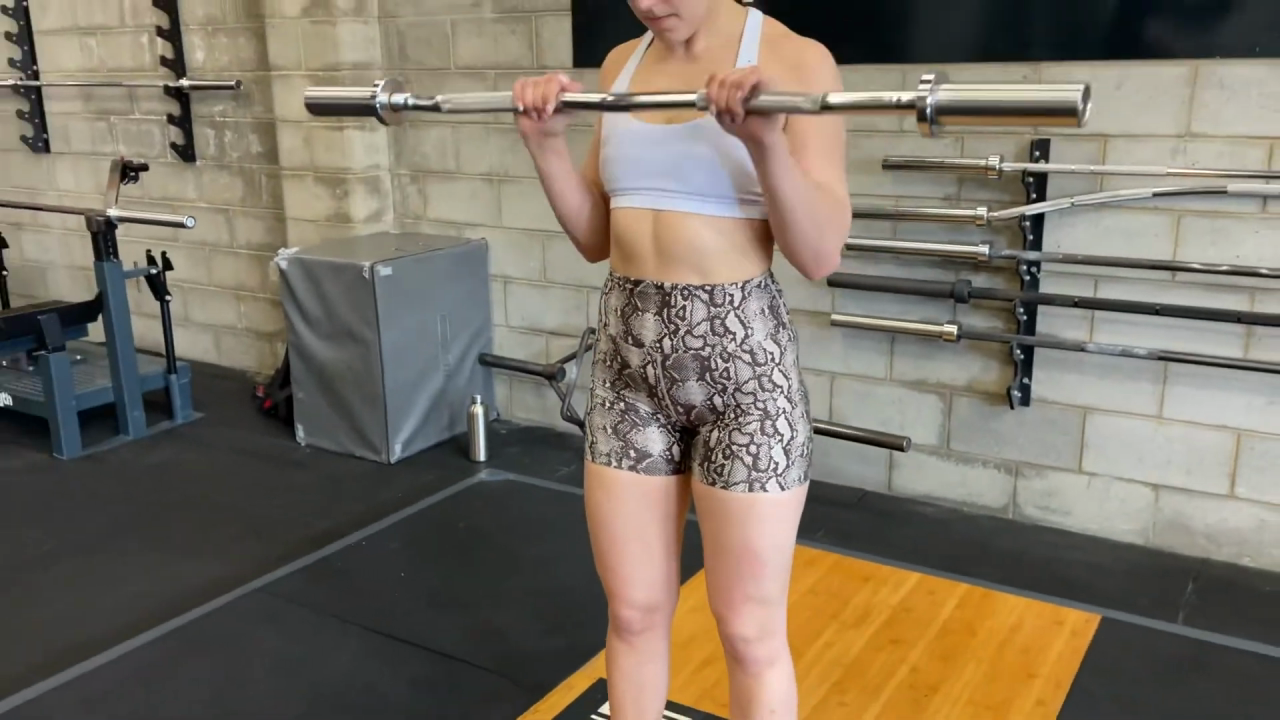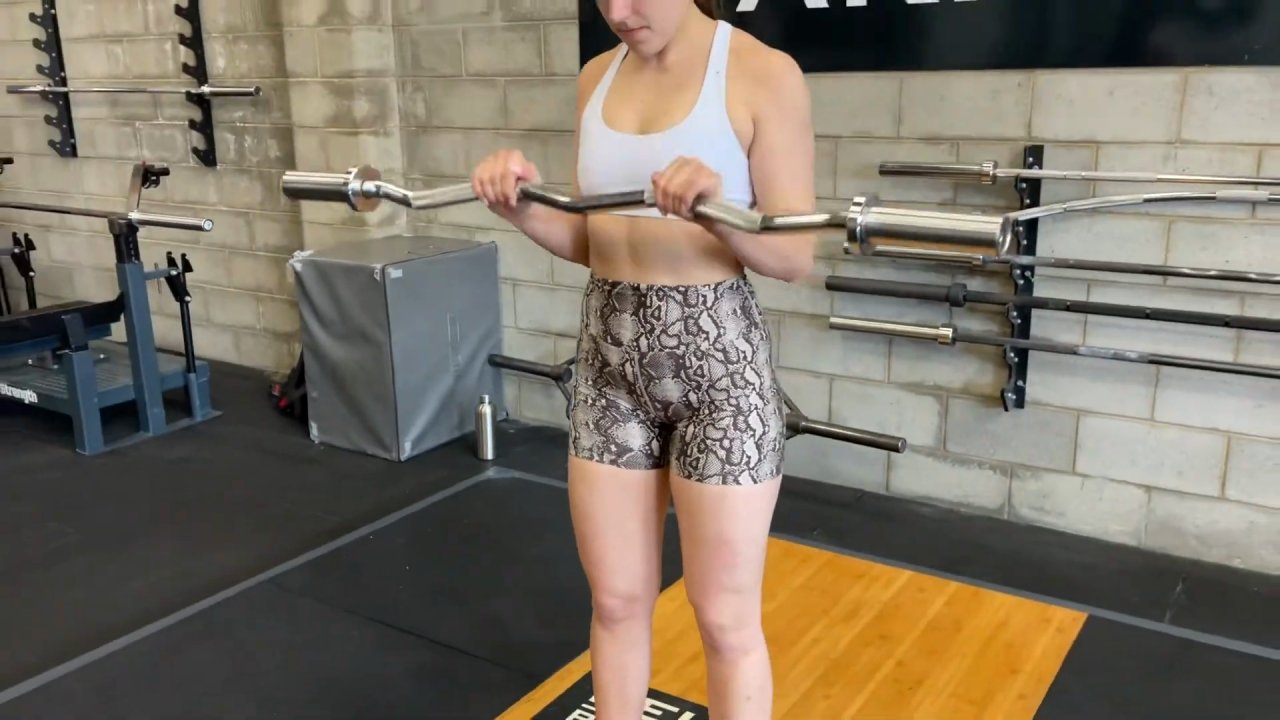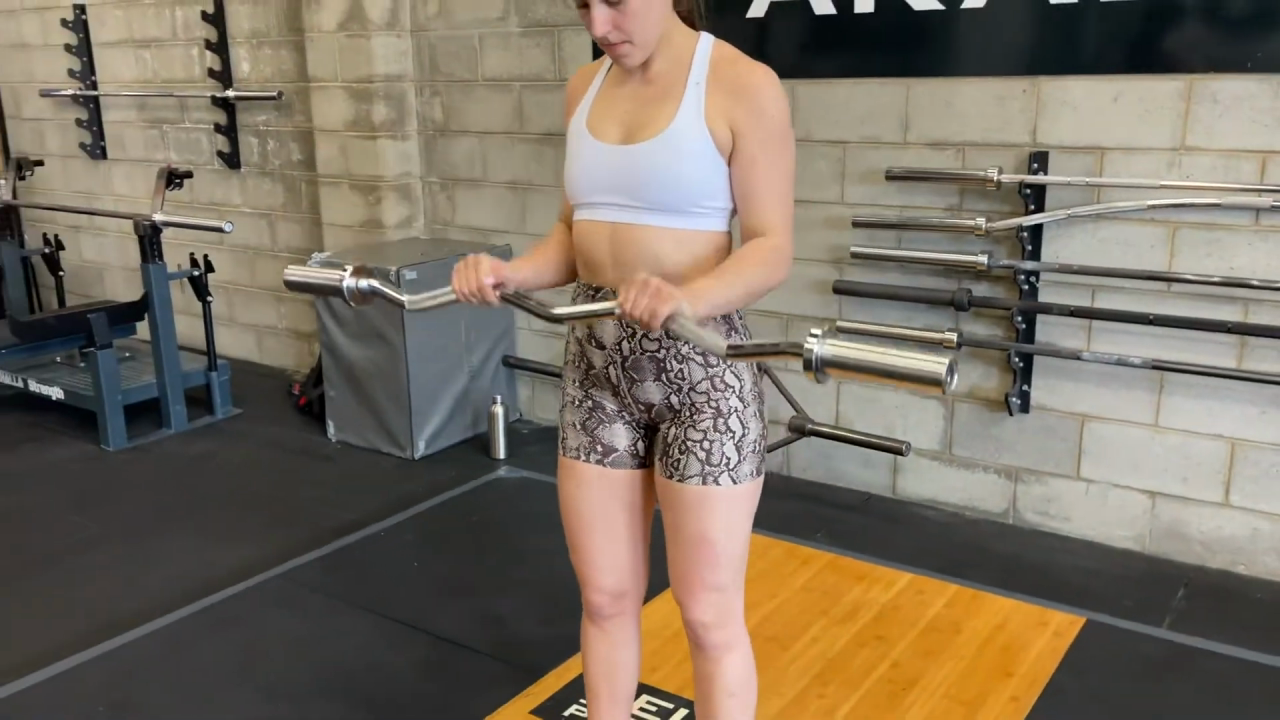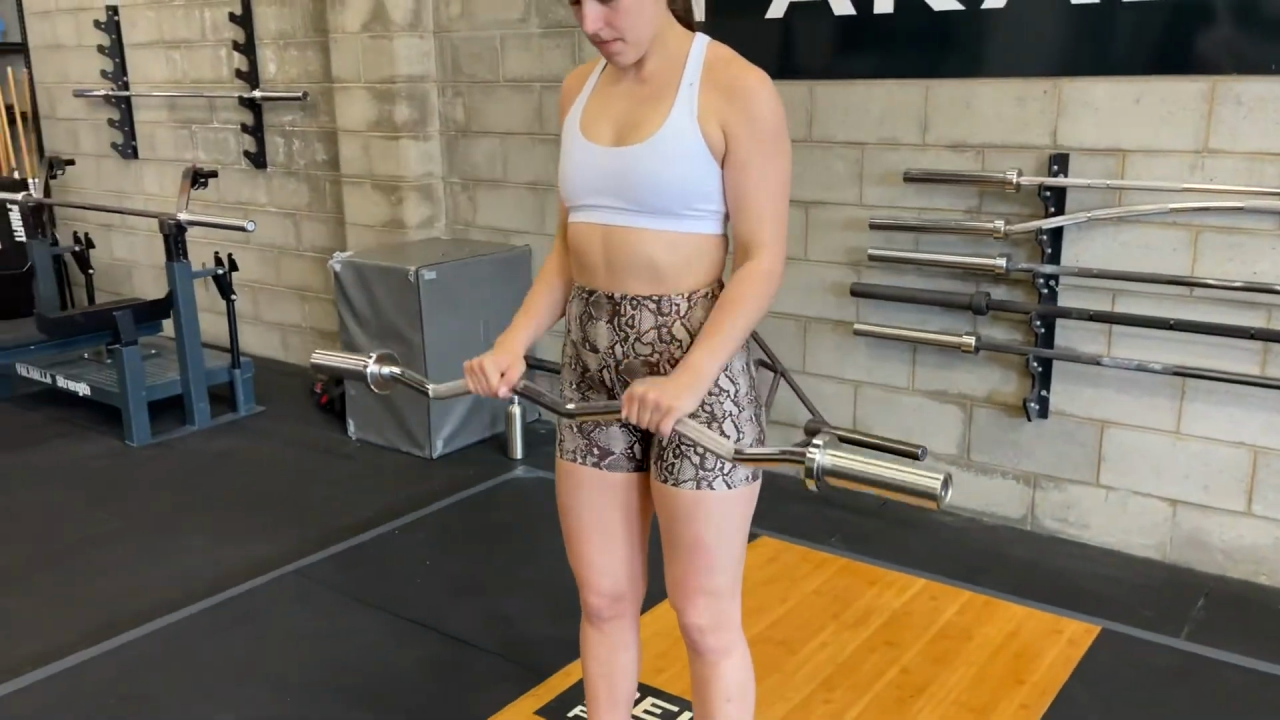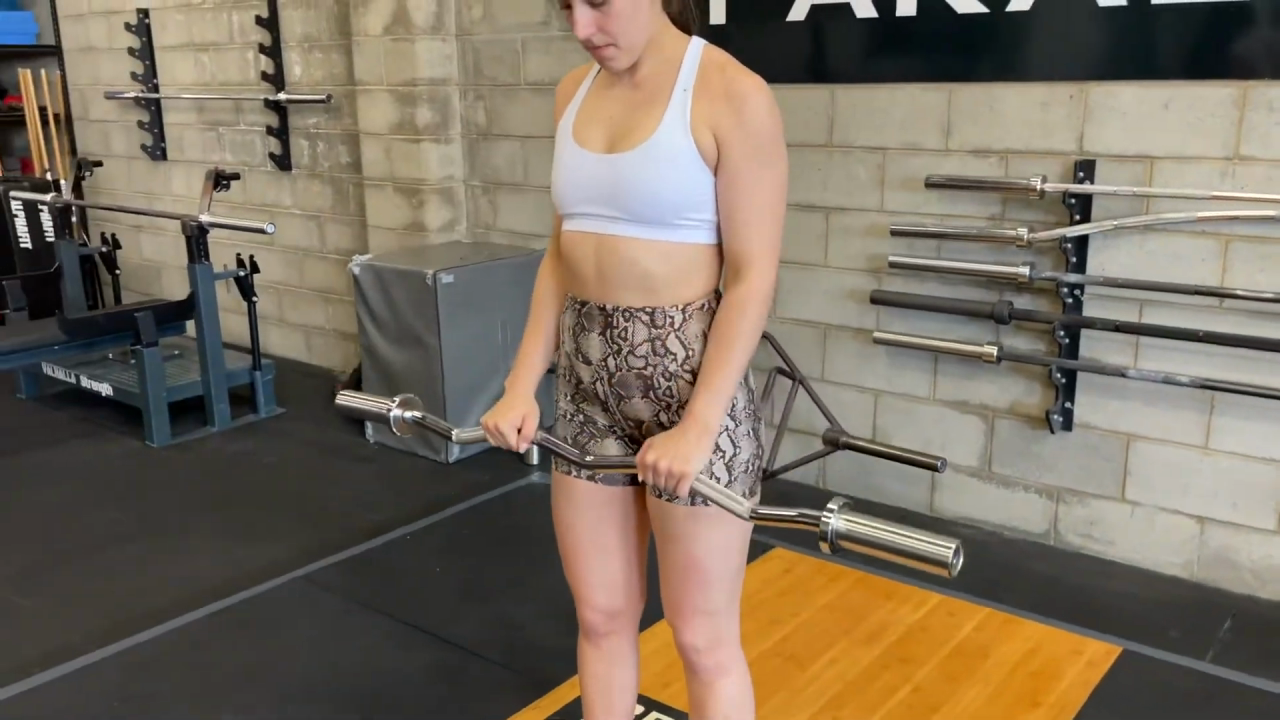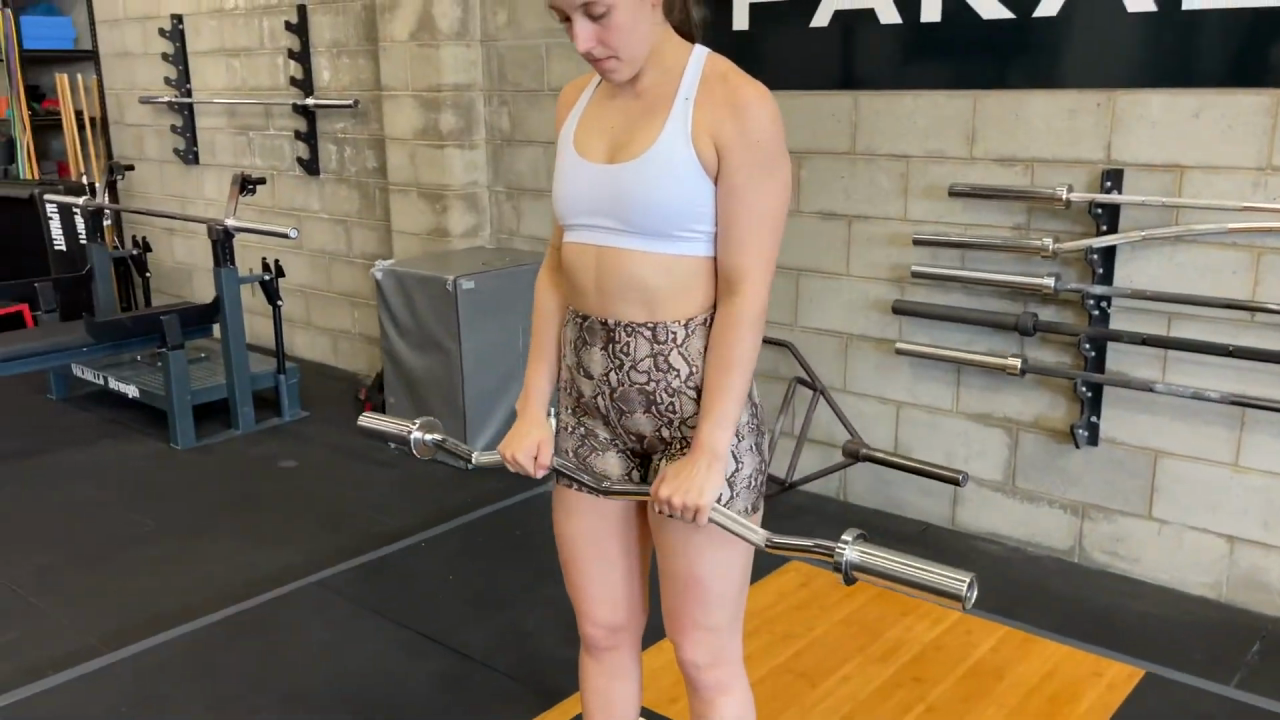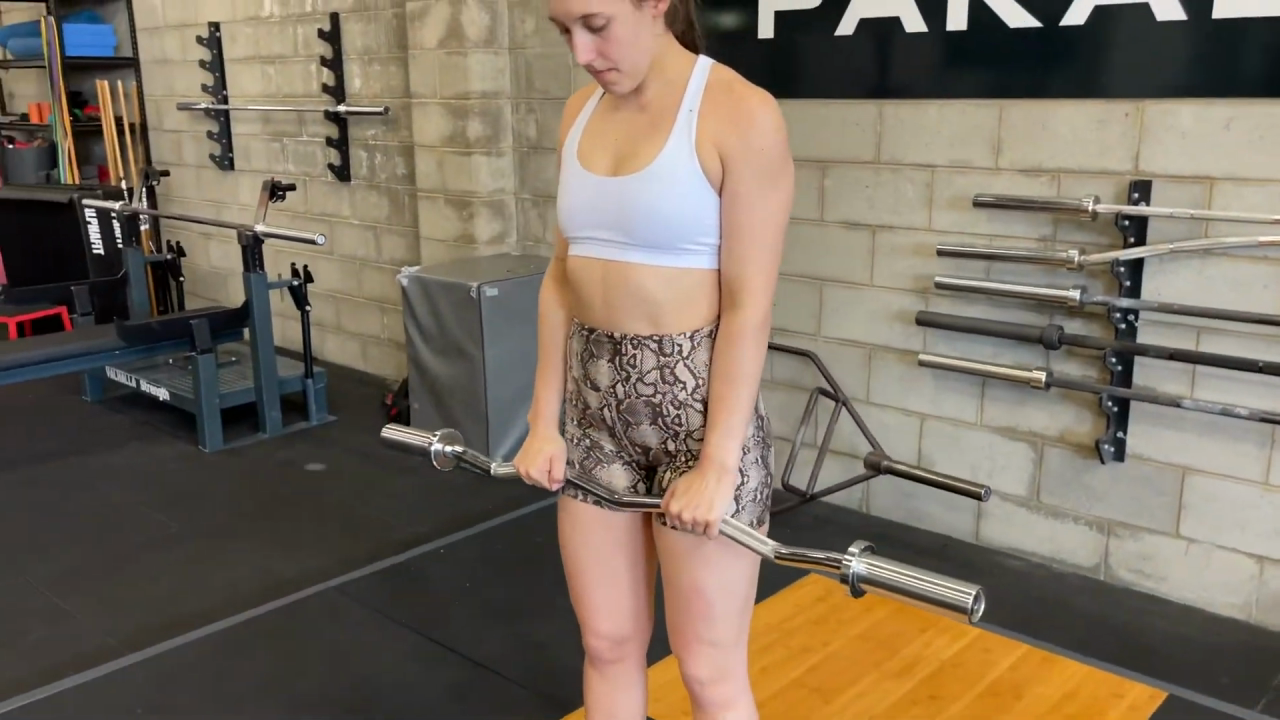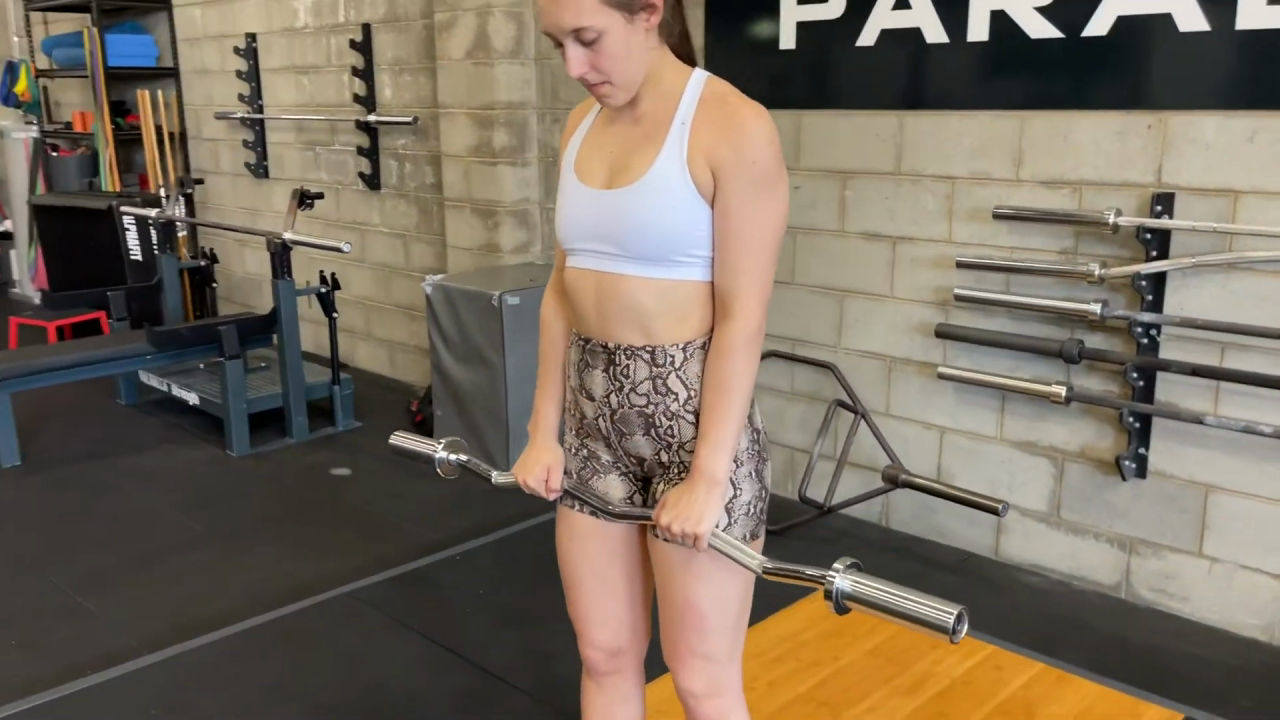
dt=0.3s
person 1, frame 1
left shoulder: (793, 58)
right shoulder: (620, 65)
left elbow: (821, 253)
right elbow: (598, 239)
left wrist: (764, 137)
right wrist: (546, 144)
left hip: (740, 350)
right hip: (628, 348)
left knee: (749, 628)
right knee: (632, 611)
person 1, frame 2
left shoulder: (762, 72)
right shoulder: (596, 76)
left elbow: (796, 255)
right elbow: (590, 242)
left wrist: (716, 213)
right wrist: (521, 206)
left hip: (715, 349)
right hip: (608, 349)
left knee: (725, 616)
right knee: (615, 600)
person 1, frame 3
left shoulder: (743, 85)
right shoulder: (585, 86)
left elbow: (772, 247)
left wrist: (687, 295)
right wrist: (508, 273)
left hip: (695, 365)
right hip: (597, 360)
left knee: (709, 613)
right knee: (604, 598)
person 1, frame 4
left shoulder: (736, 88)
right shoulder: (579, 87)
left elbow: (762, 260)
left wrist: (688, 382)
right wrist: (514, 341)
left hip: (697, 369)
right hip: (593, 359)
left knee: (706, 617)
right knee: (602, 601)
person 1, frame 5
left shoulder: (732, 95)
right shoulder: (574, 91)
left elbow: (752, 276)
right elbow: (560, 255)
left wrist: (697, 424)
right wrist: (522, 383)
left hip: (689, 369)
right hip: (586, 370)
left knee: (702, 636)
right knee: (599, 615)
person 1, frame 6
left shoulder: (735, 104)
right shoulder: (575, 101)
left elbow: (746, 293)
right elbow: (558, 267)
left wrist: (708, 450)
right wrist: (532, 406)
left hip: (694, 382)
right hip: (590, 386)
left knee: (704, 655)
right knee: (601, 631)
person 1, frame 7
left shoulder: (740, 114)
right shoulder: (580, 112)
left elbow: (749, 305)
right elbow: (561, 278)
left wrist: (718, 462)
right wrist: (543, 420)
left hip: (699, 396)
right hip: (596, 398)
right knee: (606, 642)
person 1, frame 8
left shoulder: (734, 127)
right shoulder: (580, 126)
left elbow: (742, 319)
right elbow: (562, 290)
left wrist: (707, 476)
right wrist: (543, 429)
left hip: (695, 408)
right hip: (595, 412)
right knee: (603, 654)
